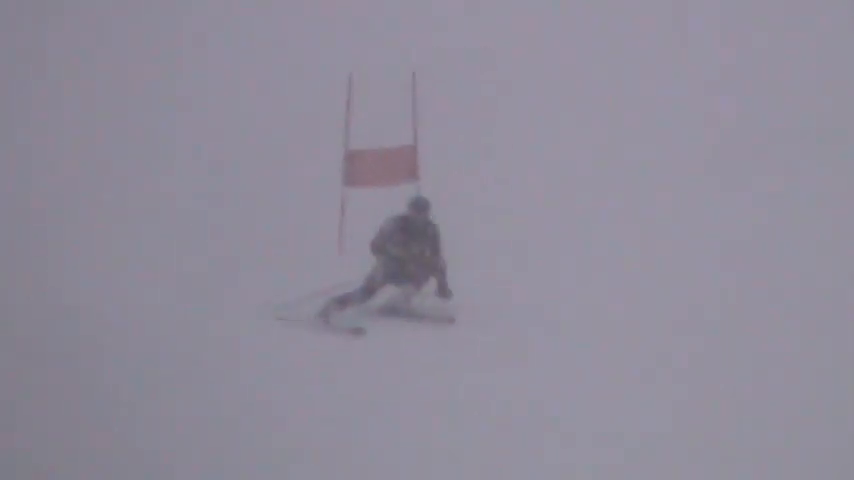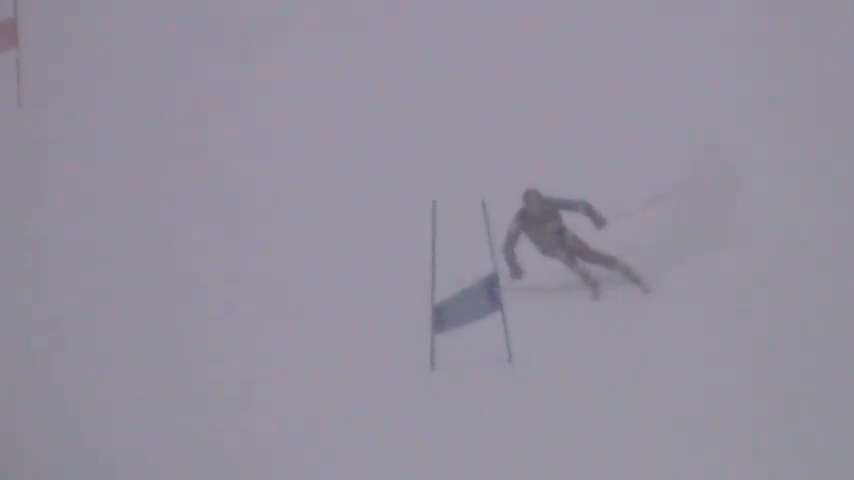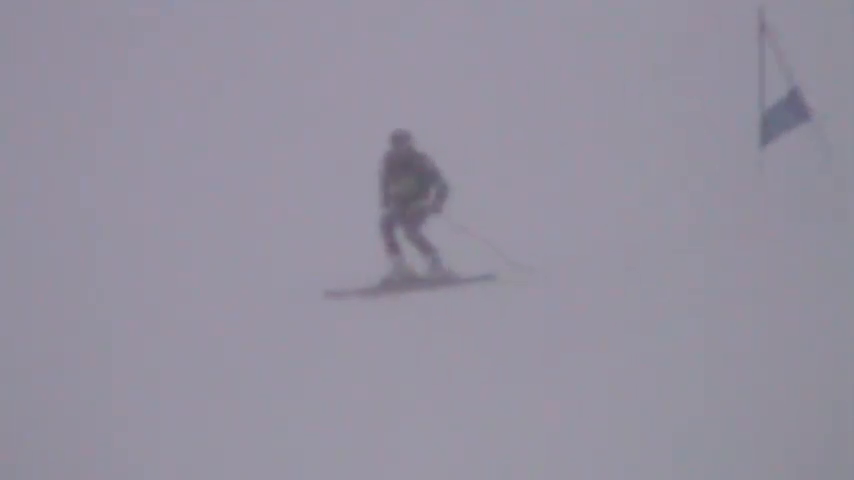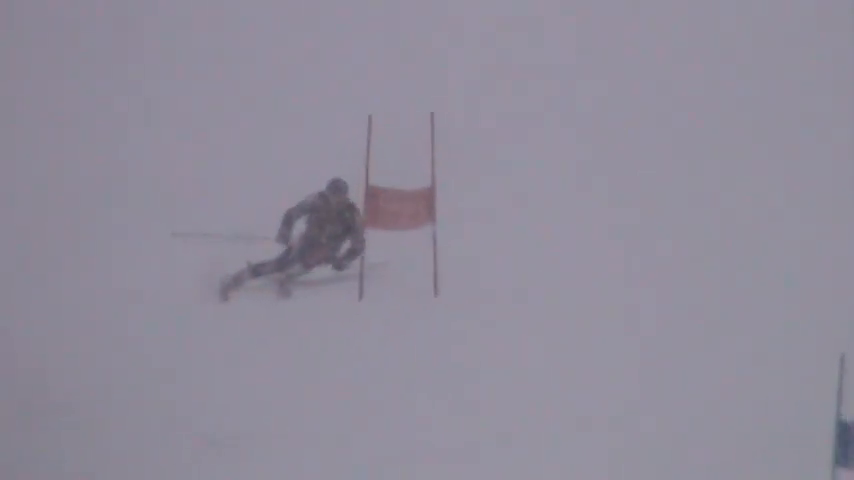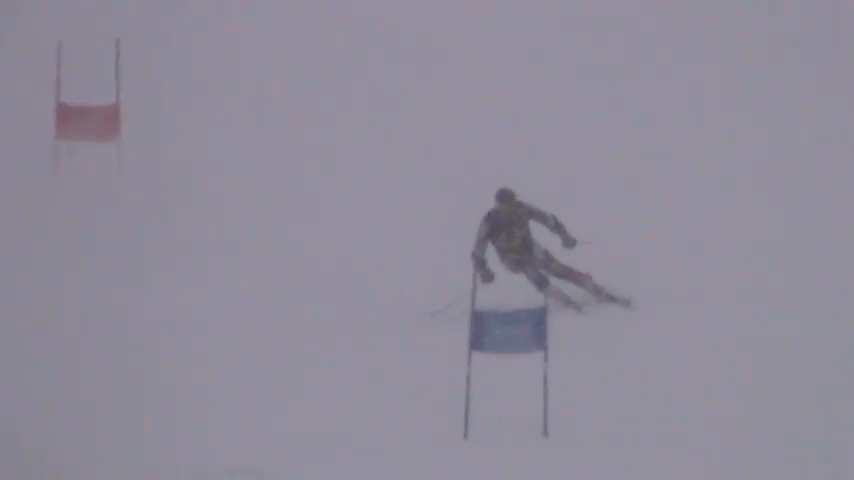
dt=1s
person 1, frame 1
left shoulder: (430, 229)
right shoulder: (395, 222)
left elbow: (437, 257)
right elbow: (376, 245)
left wrist: (442, 284)
left hip: (410, 271)
right hip: (387, 266)
left knee: (427, 270)
right knee: (366, 292)
right ankle: (331, 307)
person 1, frame 2
left shoulder: (550, 203)
right shoulder: (521, 219)
left elbow: (578, 205)
right elbow: (508, 246)
left wrist: (594, 216)
right wrist: (513, 266)
left hip: (563, 237)
right hip: (547, 247)
left knee: (589, 255)
right knee: (565, 255)
left ankle: (630, 274)
right ankle: (590, 281)
person 1, frame 3
left shoulder: (421, 160)
right shoulder: (390, 159)
left elbow: (442, 185)
right elbow: (385, 177)
left wrist: (438, 202)
right wrist: (385, 195)
left hip: (420, 204)
right hip: (400, 203)
left knee: (411, 232)
right knee: (386, 224)
left ankle: (437, 265)
right ankle: (400, 268)
person 1, frame 4
left shoulder: (352, 214)
right shoulder: (318, 199)
left elbow: (358, 244)
right elbow: (292, 214)
left wrist: (344, 261)
right wrist: (285, 232)
left hip: (327, 251)
right hip: (308, 242)
right knee: (279, 264)
right ankle: (233, 282)
person 1, frame 5
left shoulder: (522, 208)
right shoulder: (489, 222)
left elbow: (548, 219)
right elbow: (478, 251)
left wrist: (565, 236)
right wrist: (483, 271)
left hip: (531, 249)
right hip: (512, 259)
left knee: (563, 272)
right knee: (532, 273)
left ankle: (601, 293)
right ankle: (562, 298)
